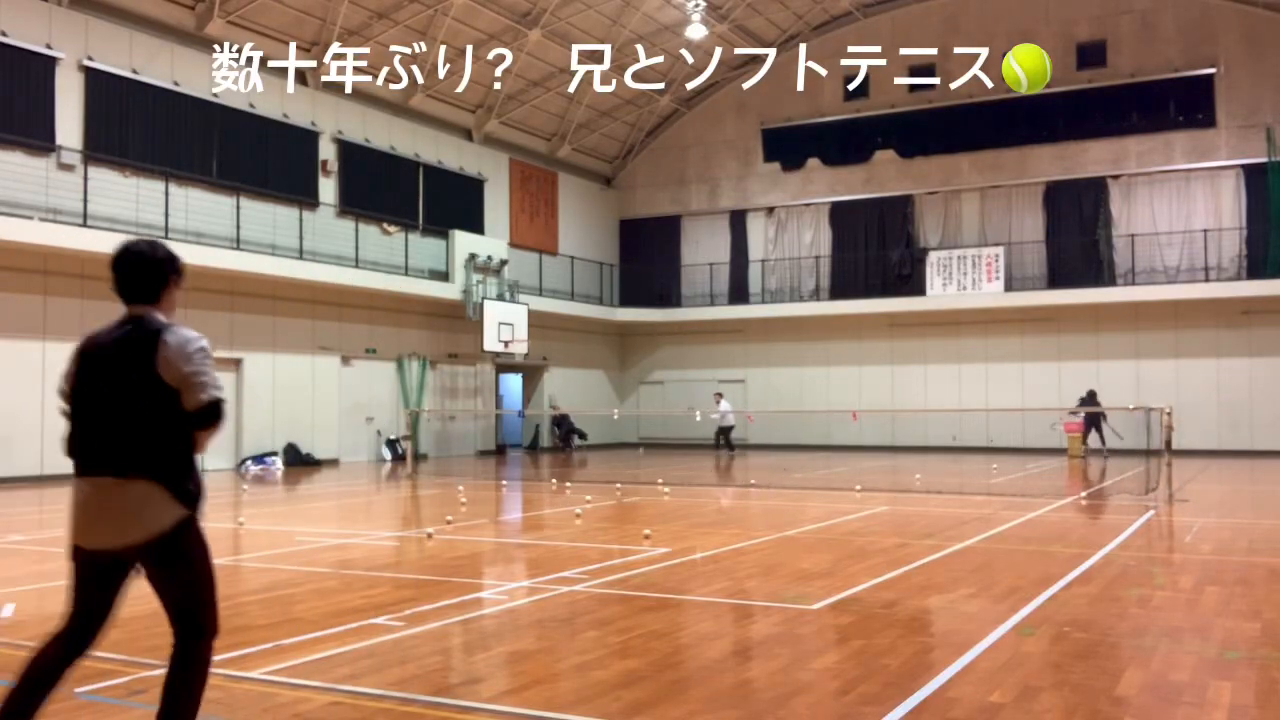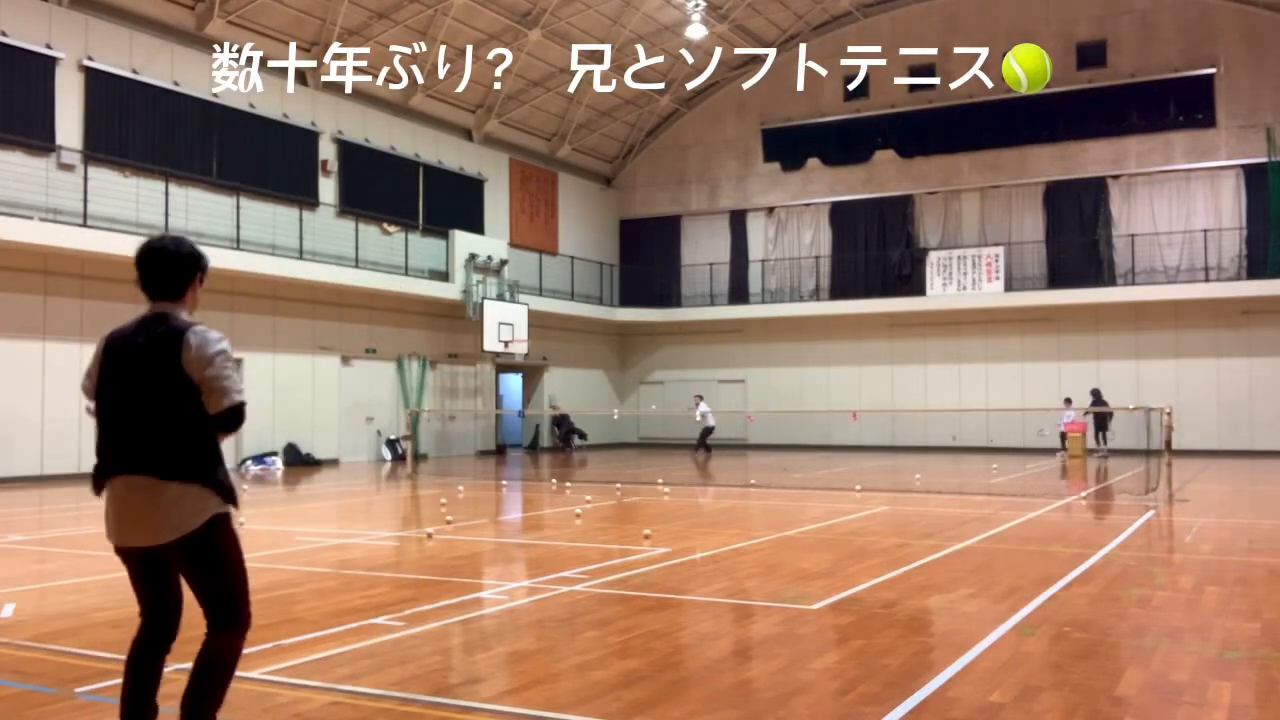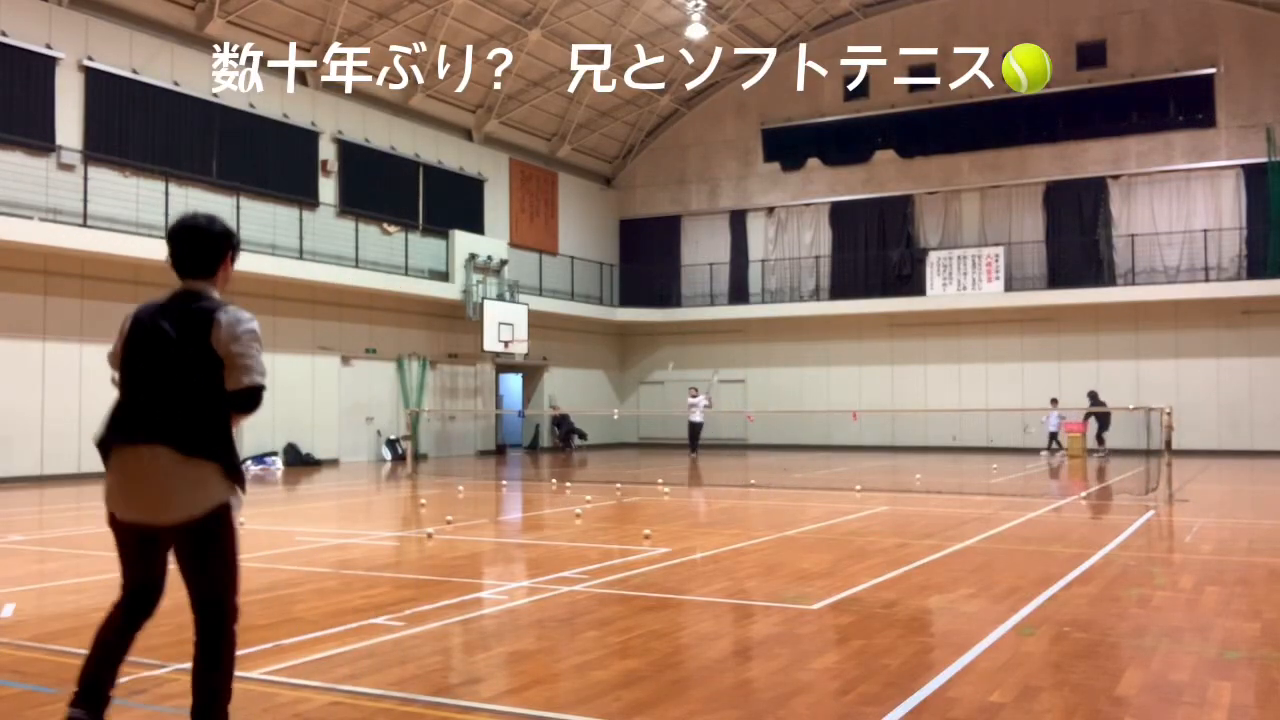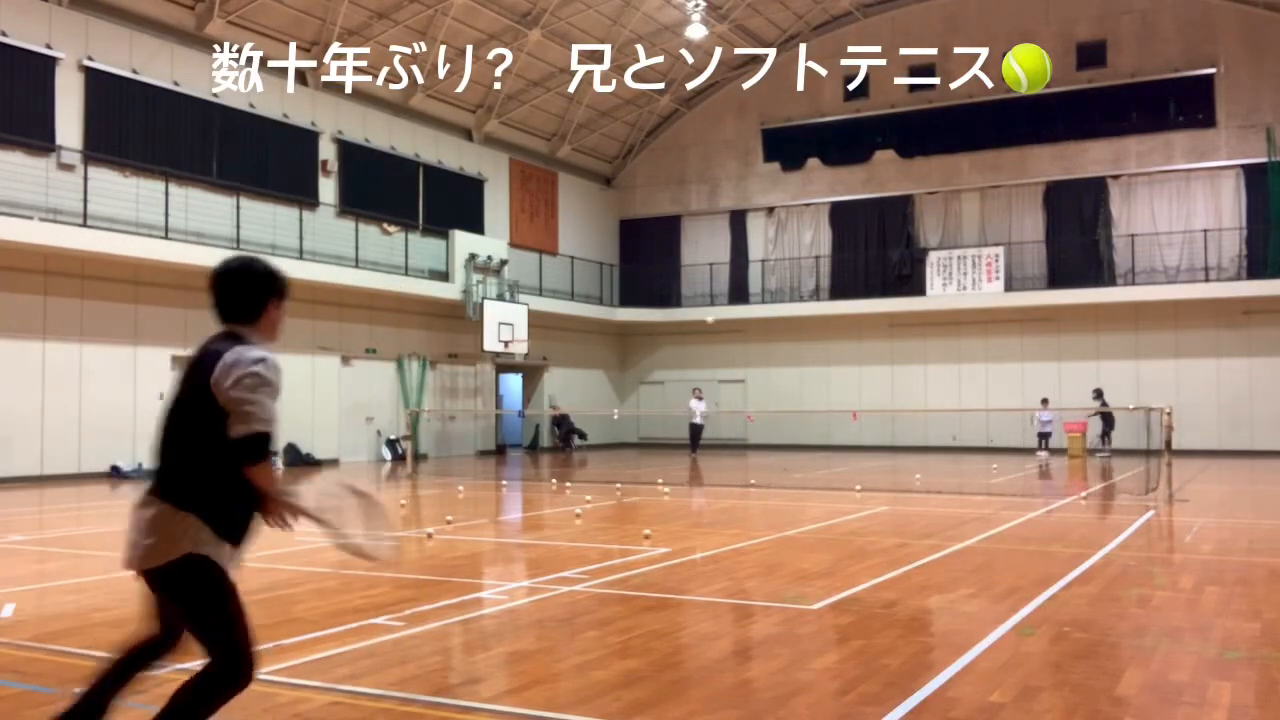
dt=0.4s
person 1, frame 1
left shoulder: (90, 349)
right shoulder: (180, 344)
left elbow: (75, 416)
right elbow: (207, 414)
right wrist: (185, 446)
left hip: (93, 509)
right hip: (157, 508)
left knee: (79, 628)
right knee: (196, 630)
person 1, frame 2
left shoulder: (112, 344)
right shoulder: (200, 342)
left elbow: (97, 407)
right elbow: (228, 417)
right wrist: (199, 445)
left hip: (127, 507)
right hip: (188, 504)
left knee: (158, 622)
right knee: (229, 621)
person 1, frame 3
left shoulder: (140, 319)
right shoulder: (231, 322)
left elbow: (124, 379)
right elbow: (247, 395)
right wrist: (216, 420)
left hip: (128, 480)
right hip: (194, 486)
left knee: (136, 600)
right knee: (216, 618)
person 1, frame 4
left shoulder: (212, 355)
right shoulder: (253, 362)
right elbow: (254, 452)
left wrist: (257, 496)
right wrist: (277, 499)
left hip: (165, 524)
right hip: (184, 533)
left knee: (167, 636)
right knee: (235, 663)
